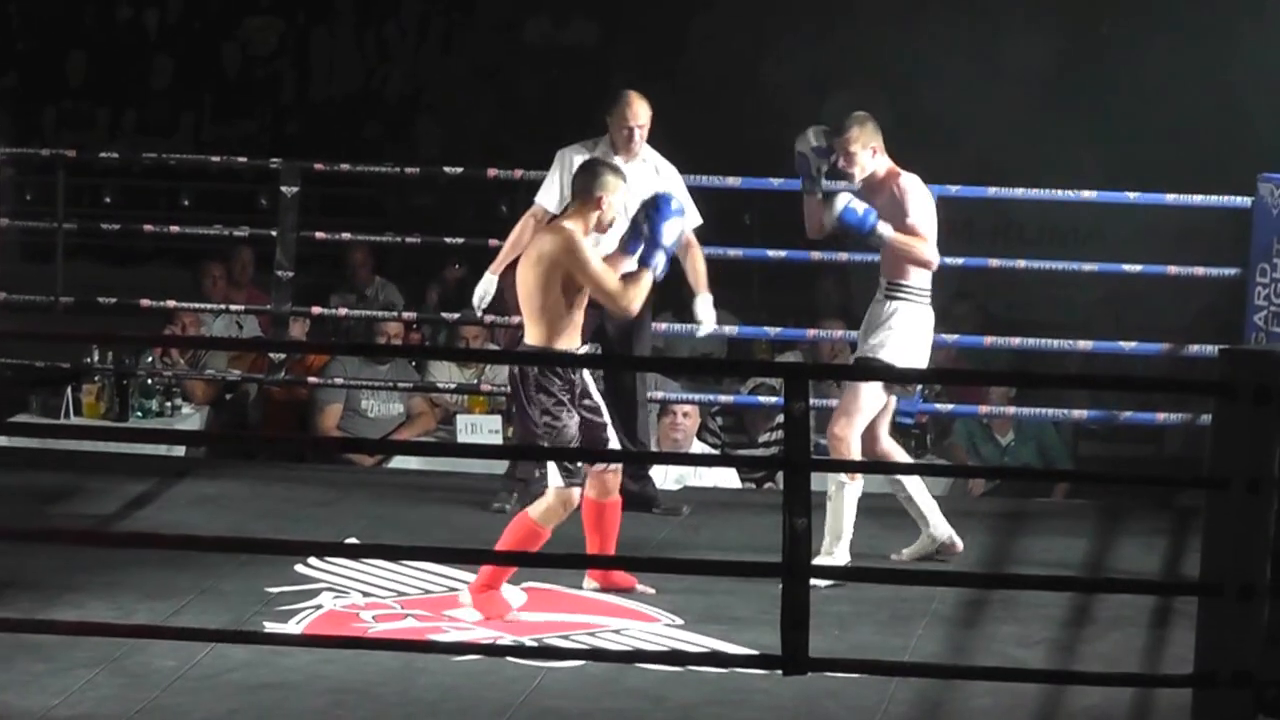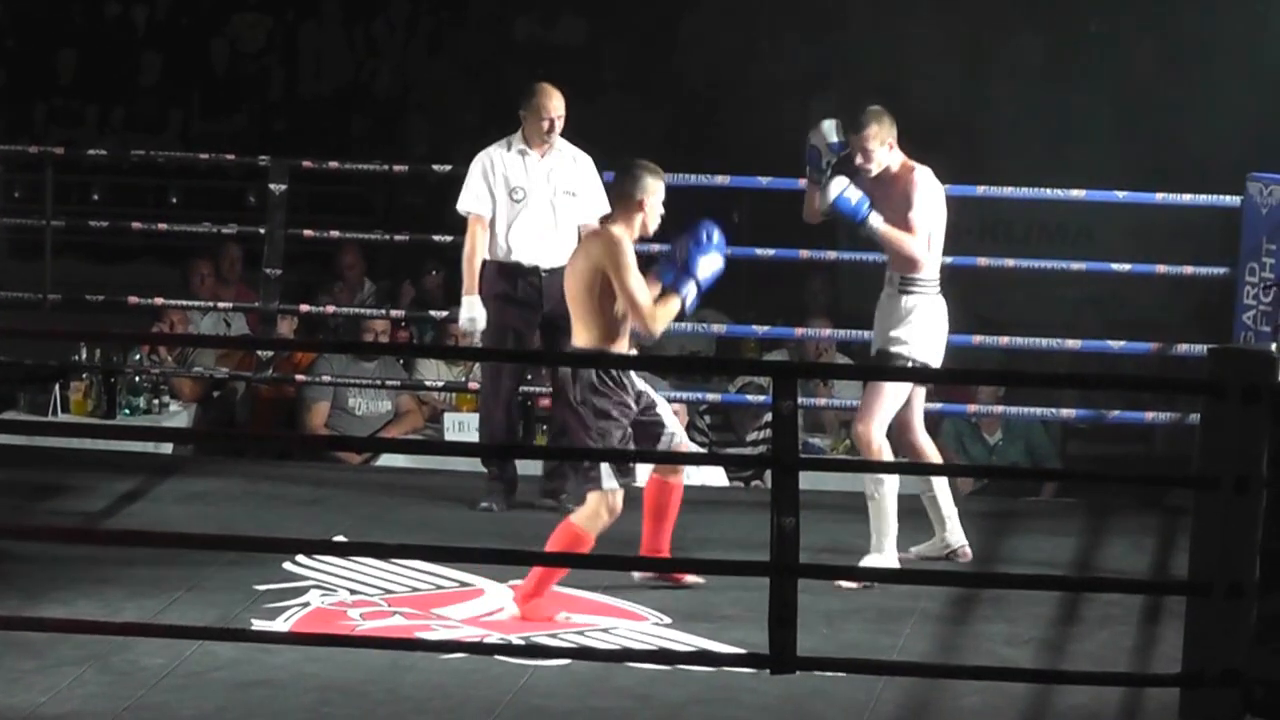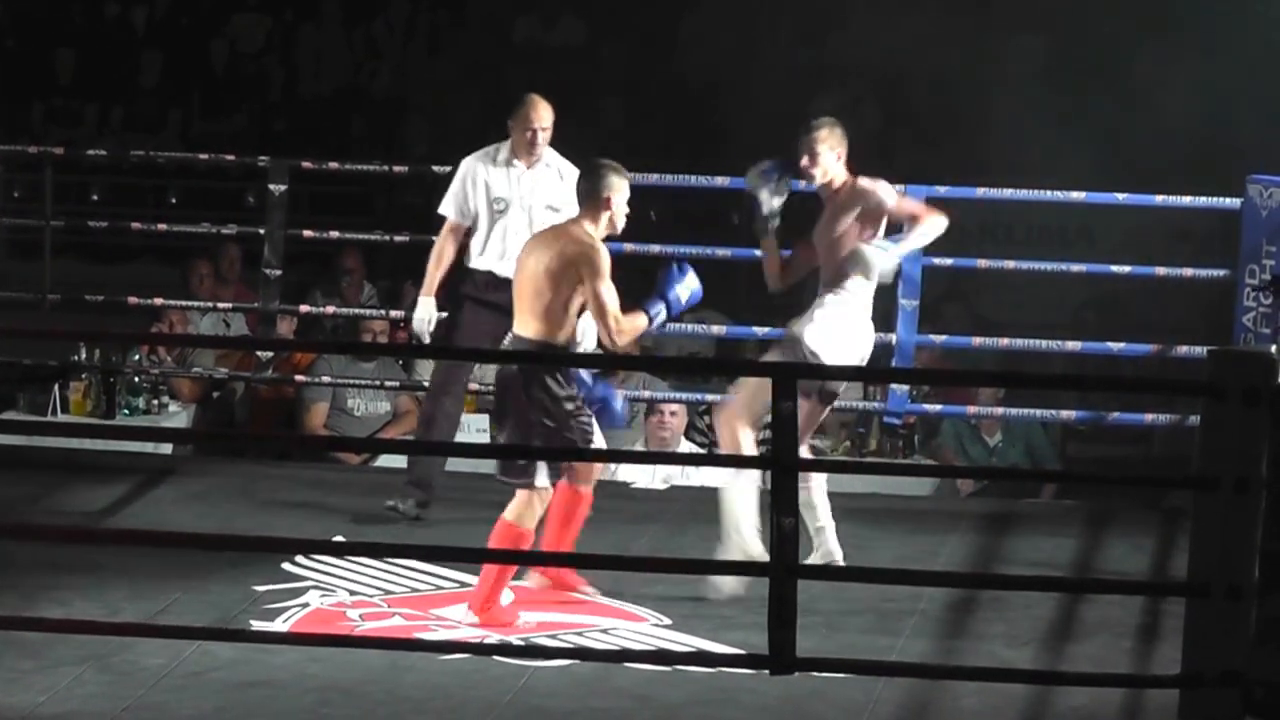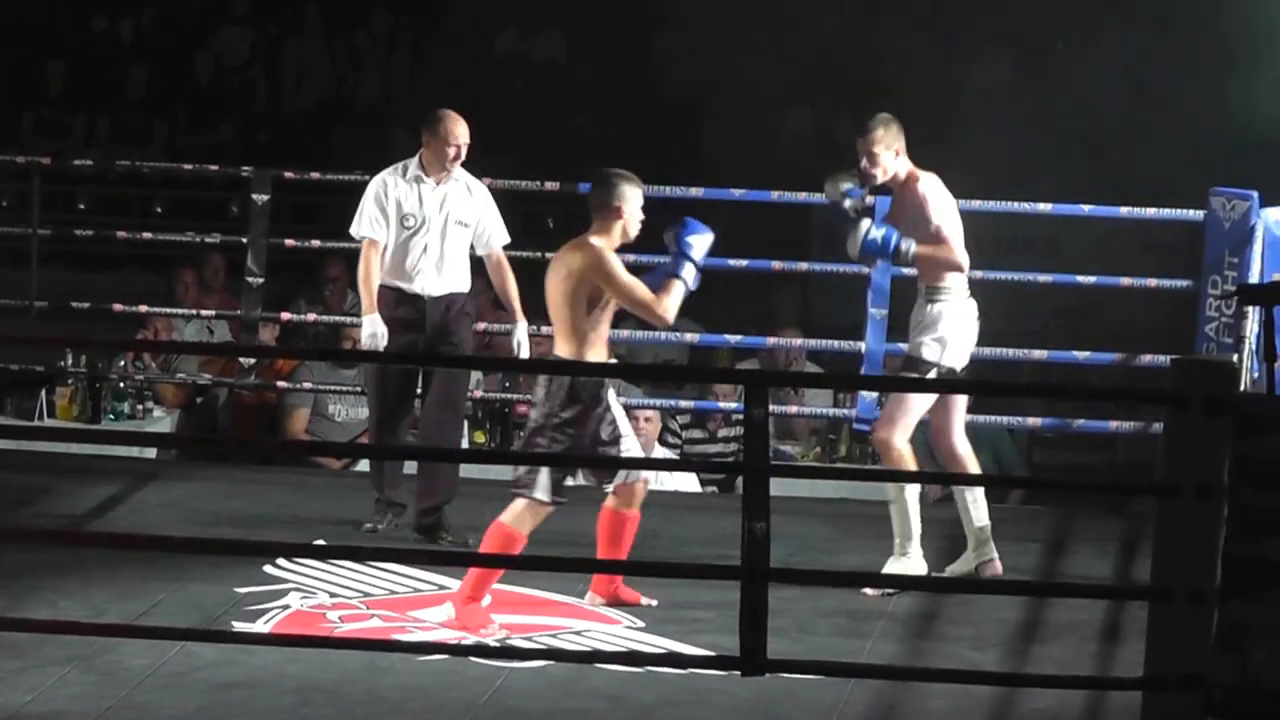
dt=0.7s
person 1, frame 1
left shoulder: (905, 186)
right shoulder: (870, 189)
left elbow: (929, 255)
right elbow: (815, 230)
left wrist: (873, 226)
right wrist: (810, 179)
left hip: (904, 318)
right hip: (885, 312)
left knee: (842, 432)
right knee: (872, 437)
right ankle: (937, 530)
person 1, frame 2
left shoulder: (919, 182)
right shoulder: (874, 181)
left elbow: (917, 252)
right elbow: (813, 214)
left wrist: (864, 216)
right wrist: (819, 168)
left hip: (917, 311)
right hip: (895, 306)
left knee: (868, 430)
right knee: (907, 430)
right ankle: (951, 537)
person 1, frame 3
left shoulder: (868, 193)
right shoulder: (824, 219)
left elbow: (934, 219)
right elbow: (775, 282)
left wrist: (898, 245)
right wrist: (766, 220)
left hip: (839, 322)
right hip: (848, 335)
left knee: (732, 417)
right knee: (791, 443)
right ankle: (825, 548)
person 1, frame 4
left shoulder: (925, 190)
right shoulder: (901, 197)
left elbow: (958, 259)
right elbow: (874, 256)
left wrist: (897, 245)
right wrist: (855, 216)
left hip: (947, 319)
right hip: (938, 319)
left knee: (890, 437)
right knee: (949, 439)
left ankle: (908, 557)
right ankle: (982, 551)
person 2, frame 1
left shoulder: (561, 237)
right shoulder: (566, 241)
left elbow: (599, 286)
right elbow: (626, 304)
left wrist: (638, 235)
right wrist: (659, 248)
left hip: (569, 371)
right hip: (546, 377)
left knee: (607, 469)
right knee: (565, 493)
left ankle: (602, 570)
right ankle: (484, 588)
person 2, frame 2
left shoulder: (607, 241)
right shoulder: (613, 246)
left elbow: (640, 292)
right elbow: (650, 323)
left wrist: (680, 261)
right wrist: (691, 280)
left hip: (614, 373)
right hip: (594, 378)
left knee: (676, 449)
right knee: (605, 502)
left ankle: (655, 558)
right ankle: (531, 592)
person 2, frame 3
left shoulder: (551, 238)
right shoulder: (589, 250)
right elbow: (616, 336)
left wrist: (586, 378)
right wrist: (664, 303)
left hip: (534, 361)
right hip: (534, 369)
left knee: (589, 462)
right knee: (535, 492)
left ankle: (552, 568)
right ankle: (486, 595)
person 2, frame 4
left shoulder: (580, 253)
right shoulder: (596, 259)
right elbow: (662, 315)
left wrist: (653, 283)
right wrist: (687, 263)
left hip: (592, 386)
right hip: (571, 390)
left knee: (632, 484)
right knee: (534, 502)
left ankle: (606, 585)
right ankle: (466, 602)
person 3, frame 1
left shoulder: (663, 174)
right shoulder: (574, 159)
left elbow: (686, 241)
right elbow: (535, 220)
left wrist: (702, 296)
right wrist: (493, 274)
left knee: (629, 391)
left ankle: (636, 486)
person 3, frame 2
left shoulder: (580, 163)
right shoulder: (491, 161)
left elbow: (592, 233)
right elbow: (476, 230)
right wrist: (470, 295)
left hip: (565, 281)
right hip: (510, 280)
right knee: (501, 384)
left ankle: (558, 486)
right ankle: (500, 482)
person 3, frame 3
left shoulder: (567, 177)
right shoulder: (476, 168)
right elbow: (451, 233)
right wrist: (427, 294)
right hip: (482, 288)
right knee: (446, 384)
right ankle: (418, 488)
person 3, frame 4
left shoulder: (474, 193)
right shoulder: (387, 185)
left elbow: (496, 260)
right elbow: (369, 253)
left wrist: (519, 320)
right wrist: (370, 314)
left hip: (451, 309)
right hip: (398, 305)
left knee: (444, 413)
right knee: (388, 409)
left ankle: (432, 516)
right ankle: (388, 502)
